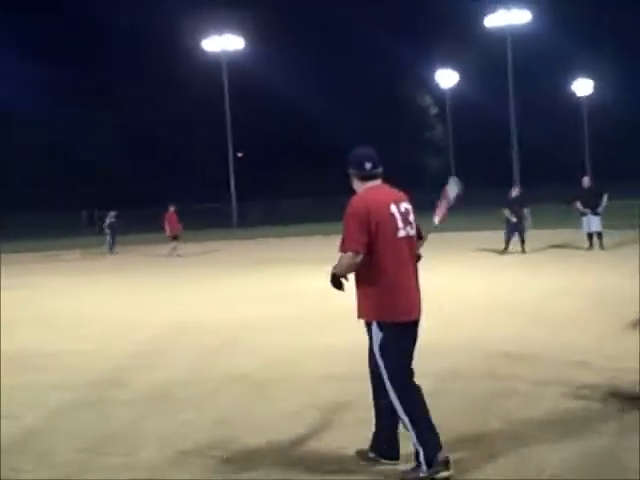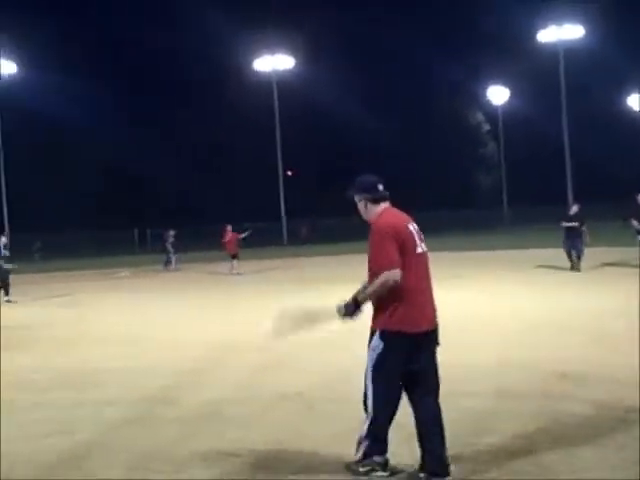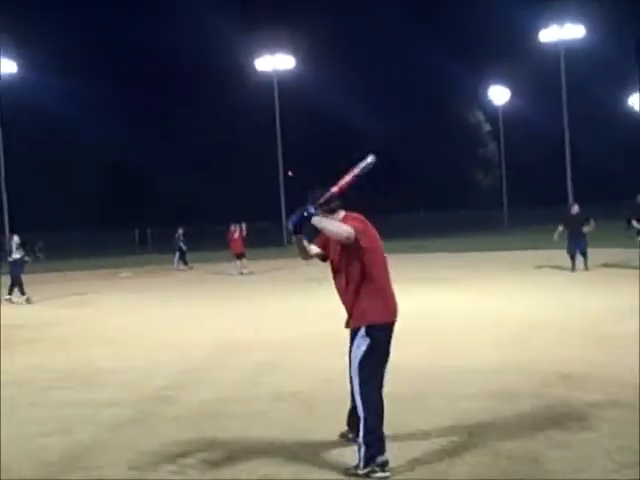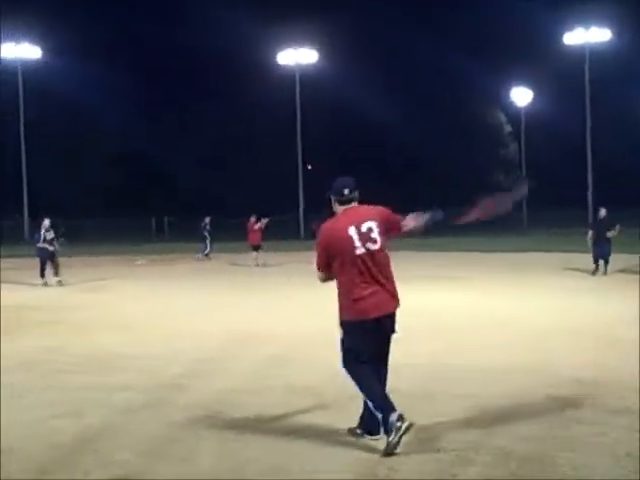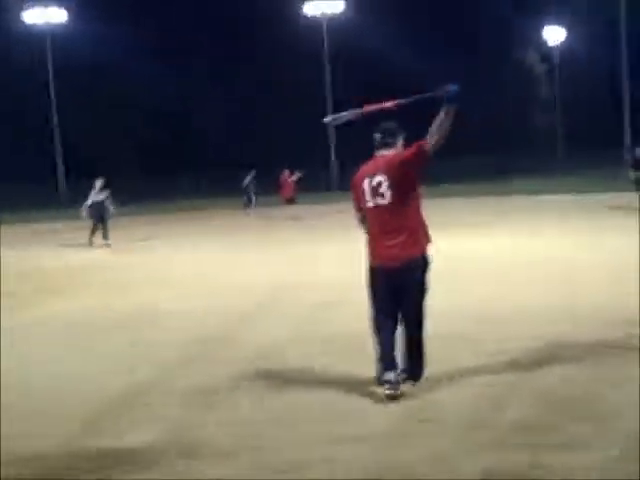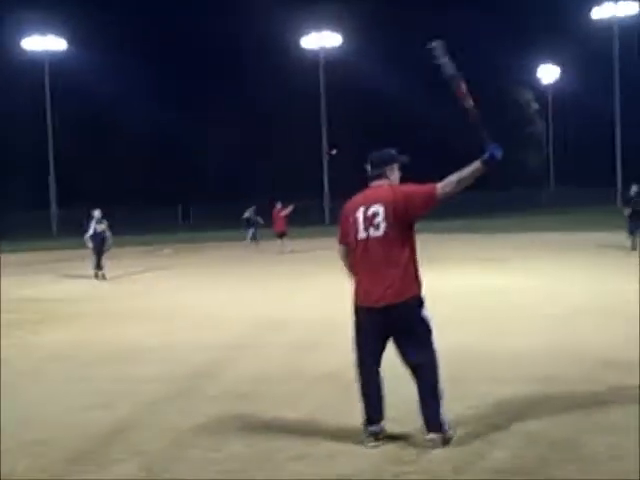
dt=0.5s
person 1, frame 1
left shoulder: (360, 204)
right shoulder: (401, 199)
left elbow: (354, 257)
left wrist: (336, 272)
left hip: (383, 309)
right hip: (409, 305)
left knee: (398, 384)
right knee: (388, 375)
right ankle: (384, 447)
person 1, frame 2
left shoulder: (382, 226)
right shoulder: (403, 220)
left elbow: (391, 277)
left wrist: (357, 300)
right wrist: (360, 297)
left hip: (396, 324)
right hip: (425, 321)
left knee: (379, 391)
right knee: (424, 394)
person 1, frame 3
left shoulder: (354, 223)
right shoulder: (335, 233)
left elbow: (344, 234)
right elbow: (310, 253)
left wrist: (312, 219)
right wrist: (299, 233)
left hip: (373, 316)
right hip: (367, 315)
left knee: (365, 383)
right knee: (363, 377)
right ankle: (358, 429)
person 1, frame 4
left shoulder: (328, 230)
right shoulder: (379, 215)
left elbow: (324, 275)
right elbow: (405, 224)
right wrist: (421, 218)
left hip: (357, 311)
right hip: (386, 307)
left knee: (357, 364)
right knee: (376, 365)
left ankle: (391, 418)
right ankle: (370, 423)
person 1, frame 5
left shoulder: (361, 173)
right shoulder: (401, 163)
right elbow: (431, 141)
right wrist: (448, 104)
left hip: (379, 260)
right hip: (410, 257)
left knee: (385, 318)
right knee: (412, 315)
left ankle: (389, 374)
right ankle: (412, 371)
person 1, frame 6
left shoulder: (351, 206)
right shoulder: (400, 196)
left elbow: (345, 252)
right elbow: (445, 188)
right wrist: (483, 162)
left hip: (367, 300)
right hip: (403, 297)
left knee: (368, 363)
right knee: (422, 360)
left ankle: (373, 427)
right ankle: (435, 427)
